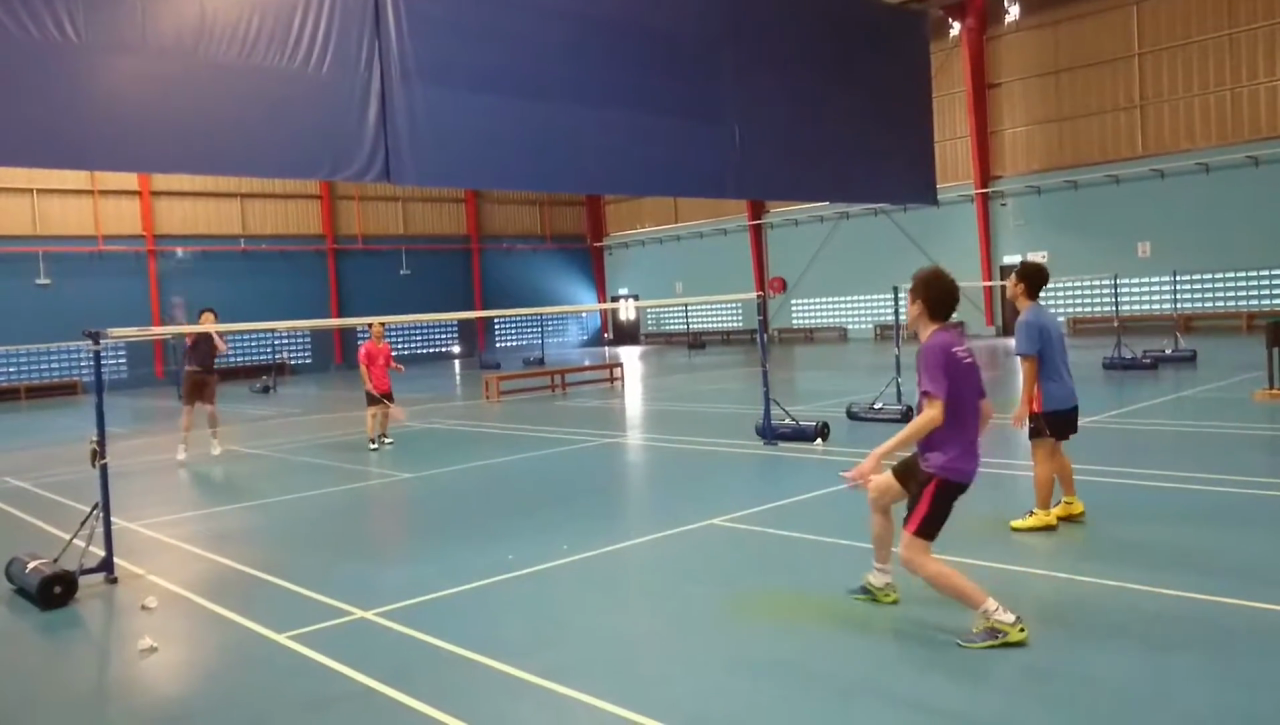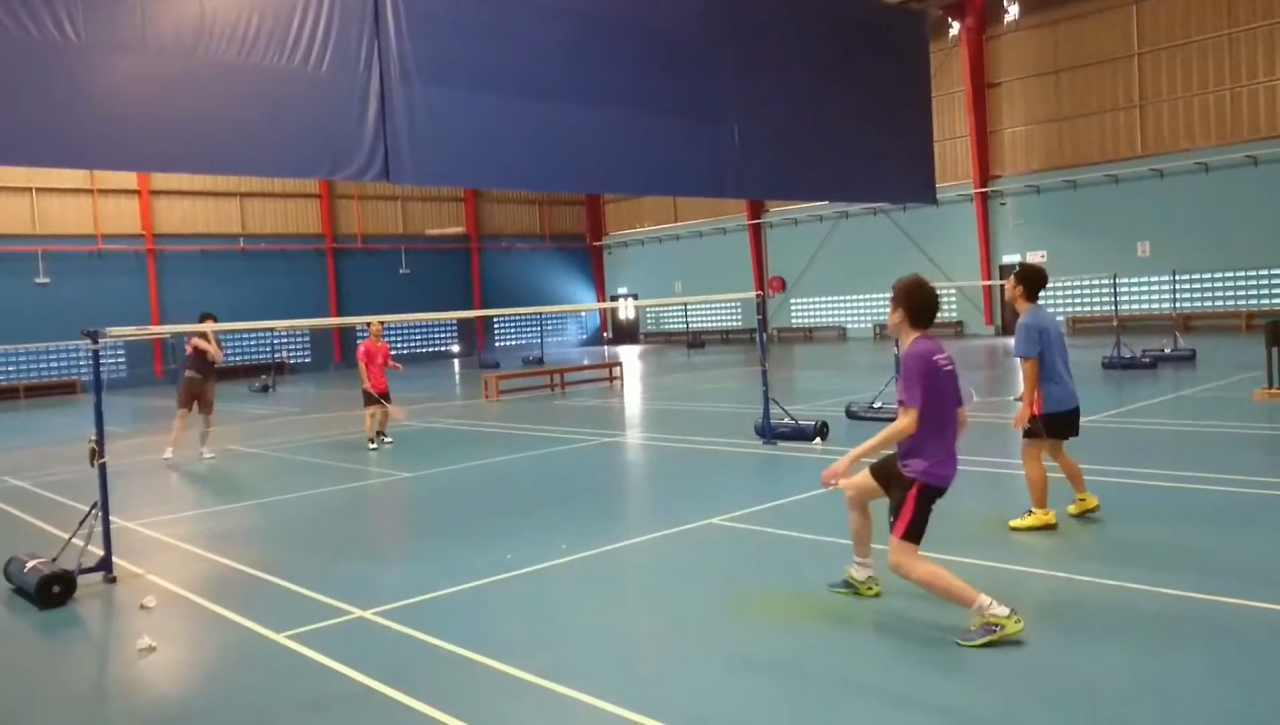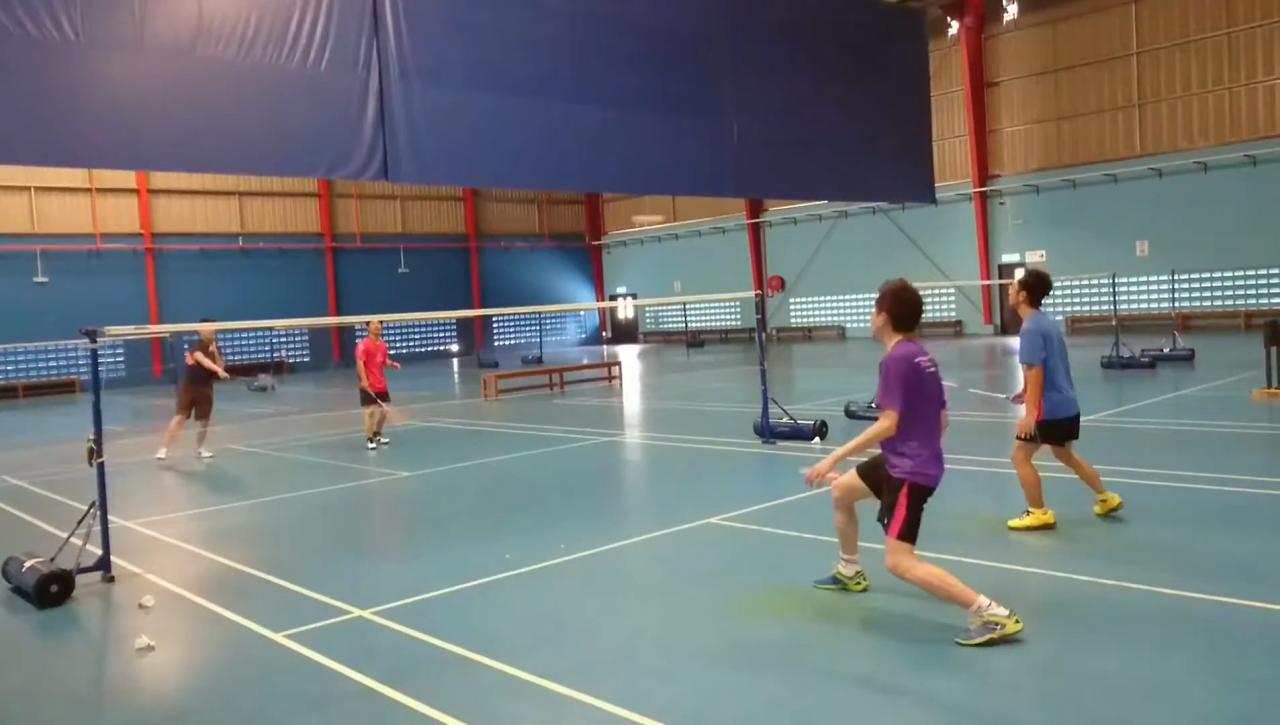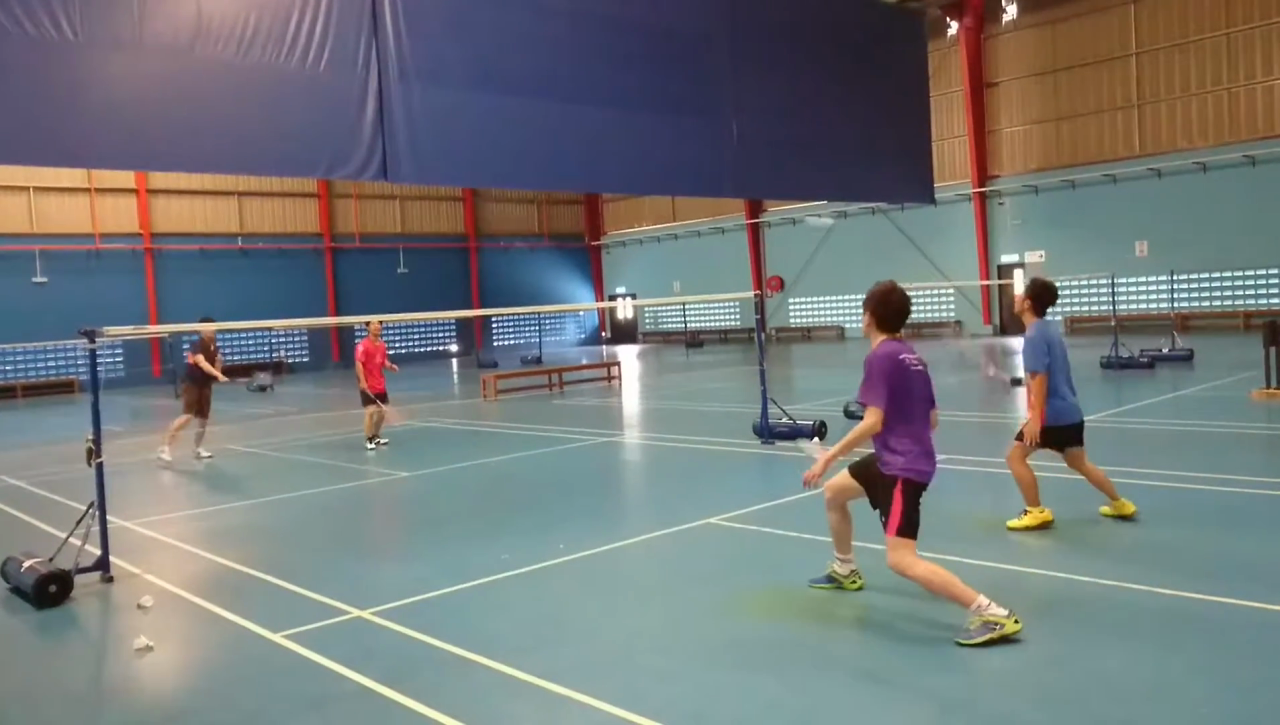
dt=0.1s
person 1, frame 1
left shoulder: (935, 348)
right shoulder: (958, 345)
left elbow: (933, 416)
right elbow: (984, 411)
left wrist: (878, 455)
left hip: (942, 466)
right hip: (942, 458)
left knee: (913, 555)
right knee: (877, 494)
left ankle: (1001, 619)
right ankle: (881, 581)
person 1, frame 2
left shoulder: (915, 355)
right shoulder: (937, 352)
left elbow: (907, 423)
right elbow: (960, 418)
left wrist: (850, 458)
left hip: (922, 470)
right hip: (914, 463)
left knee: (901, 560)
right knee: (853, 491)
left ankle: (997, 615)
right ankle: (861, 575)
person 1, frame 3
left shoulder: (896, 359)
right shoulder: (921, 356)
left elbow: (887, 426)
right elbow: (942, 421)
left wrist: (834, 458)
left hip: (909, 471)
right hip: (899, 462)
left knee: (900, 563)
right knee: (840, 491)
left ankle: (994, 614)
right ankle: (850, 571)
person 1, frame 4
left shoulder: (880, 357)
right shoulder: (910, 355)
left elbow: (873, 423)
right elbow: (931, 419)
left wrist: (827, 458)
left hip: (902, 468)
right hip: (891, 459)
left knee: (901, 560)
right knee: (833, 492)
left ankle: (993, 613)
right ankle: (845, 570)
person 2, frame 1
left shoulder: (1027, 321)
right shoulder: (1045, 316)
left elbow: (1031, 364)
left wrist: (1024, 402)
left hip: (1047, 400)
right hip: (1066, 397)
left knee: (1040, 456)
right knee: (1054, 451)
left ankle: (1043, 514)
right ankle: (1070, 502)
person 2, frame 2
left shoulder: (1027, 322)
right shoulder: (1045, 317)
left elbow: (1031, 366)
left wrist: (1026, 404)
right wrist: (1028, 396)
left hip: (1047, 401)
right hip: (1066, 398)
left knee: (1031, 455)
right knee: (1056, 451)
left ankle: (1041, 513)
right ankle: (1084, 498)
person 2, frame 3
left shoulder: (1031, 328)
right shoulder: (1046, 322)
left elbow: (1035, 371)
left wrist: (1031, 410)
right wrist: (1026, 391)
left hip: (1048, 406)
right hip: (1067, 404)
left knee: (1021, 456)
right knee: (1067, 456)
left ankle: (1039, 513)
right ankle: (1106, 497)
person 2, frame 4
left shoulder: (1034, 336)
right shoulder: (1048, 329)
left elbow: (1040, 379)
left wrist: (1034, 417)
right wrist: (1023, 382)
left hip: (1051, 413)
right hip: (1070, 411)
left knee: (1015, 456)
right knee: (1078, 462)
left ankle: (1036, 512)
right ankle: (1119, 504)
